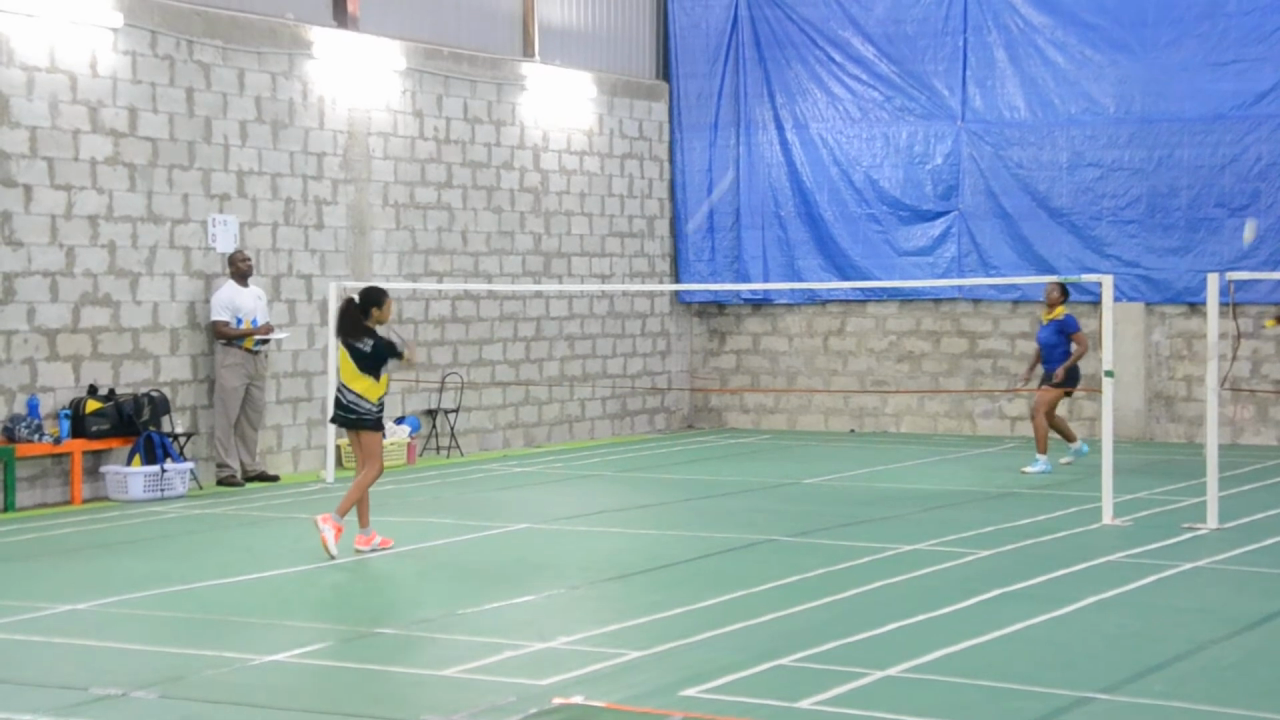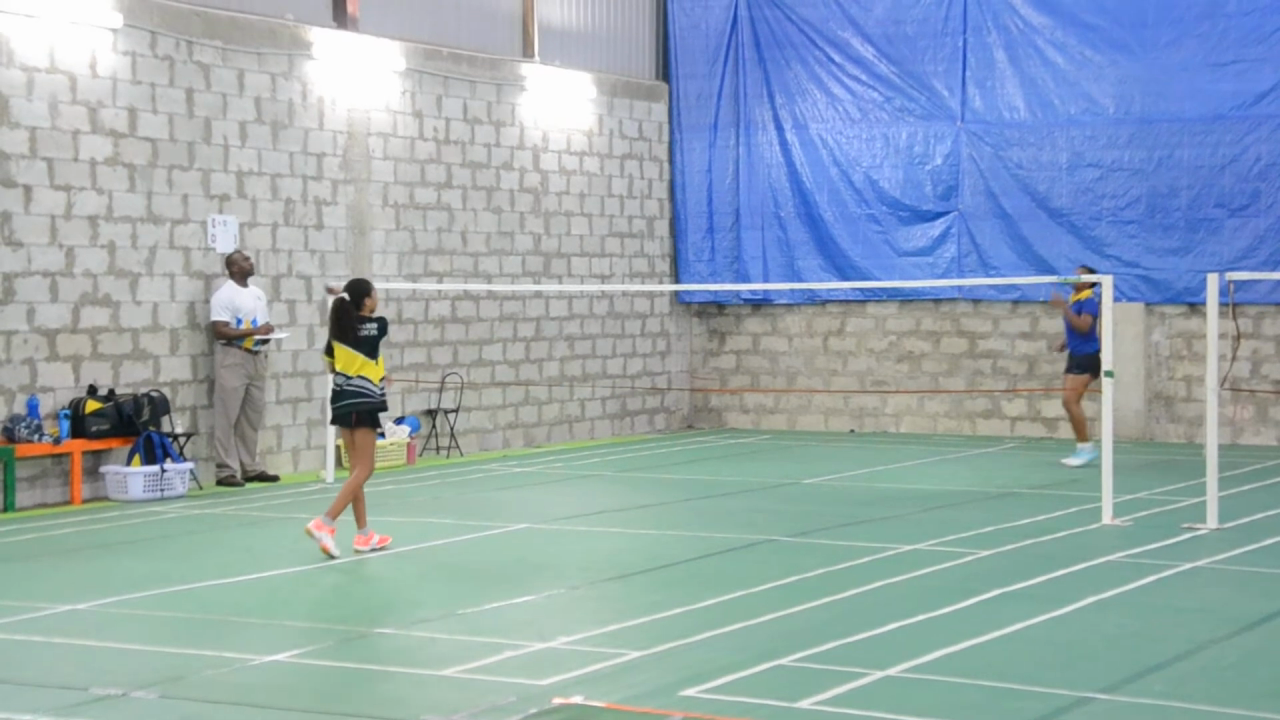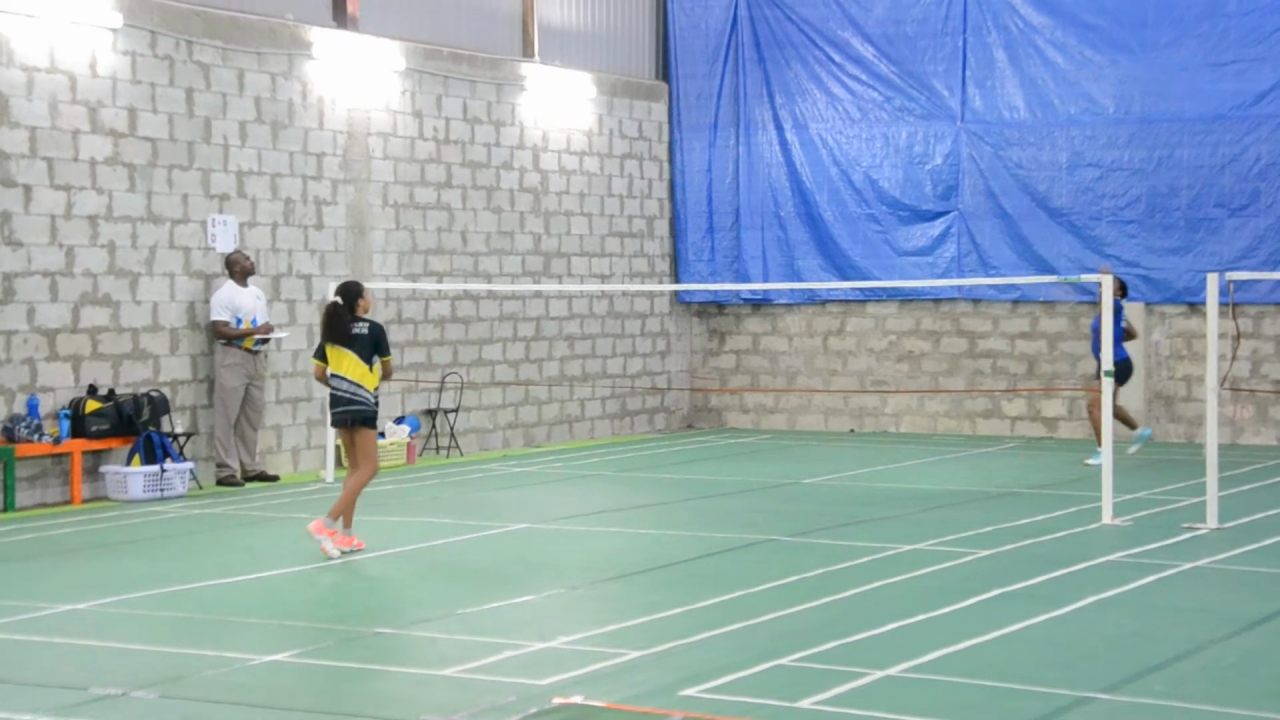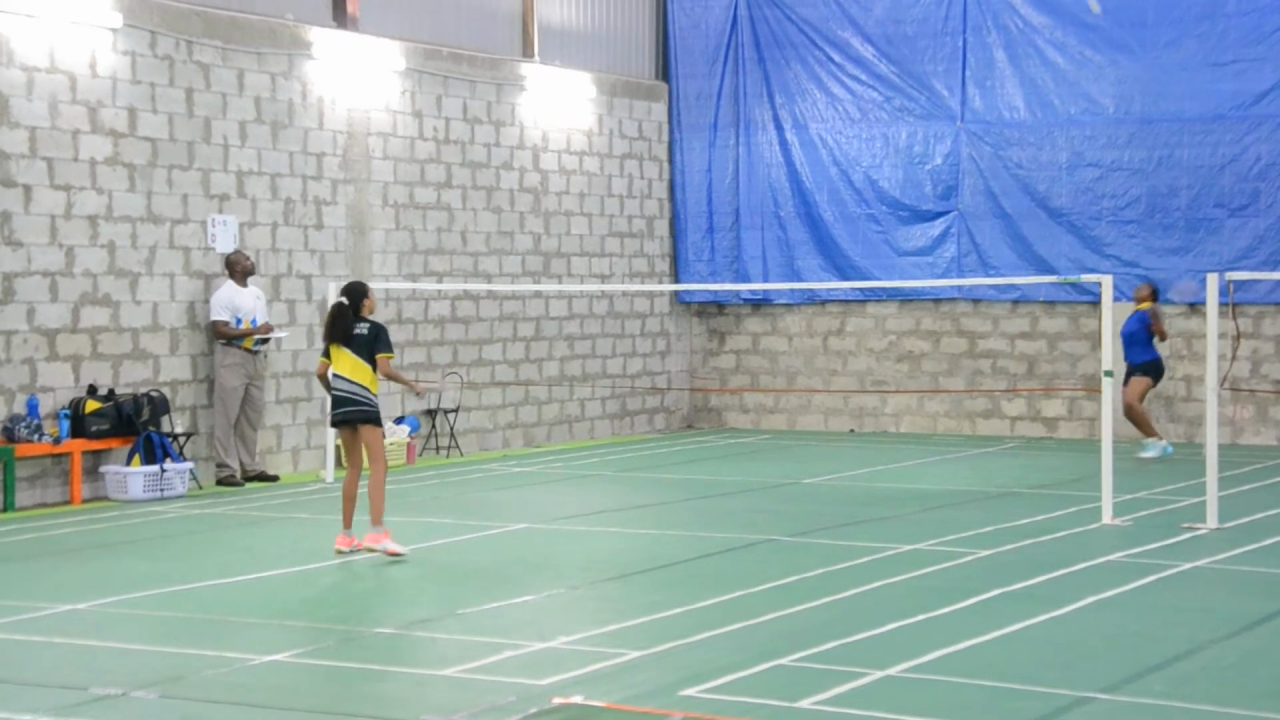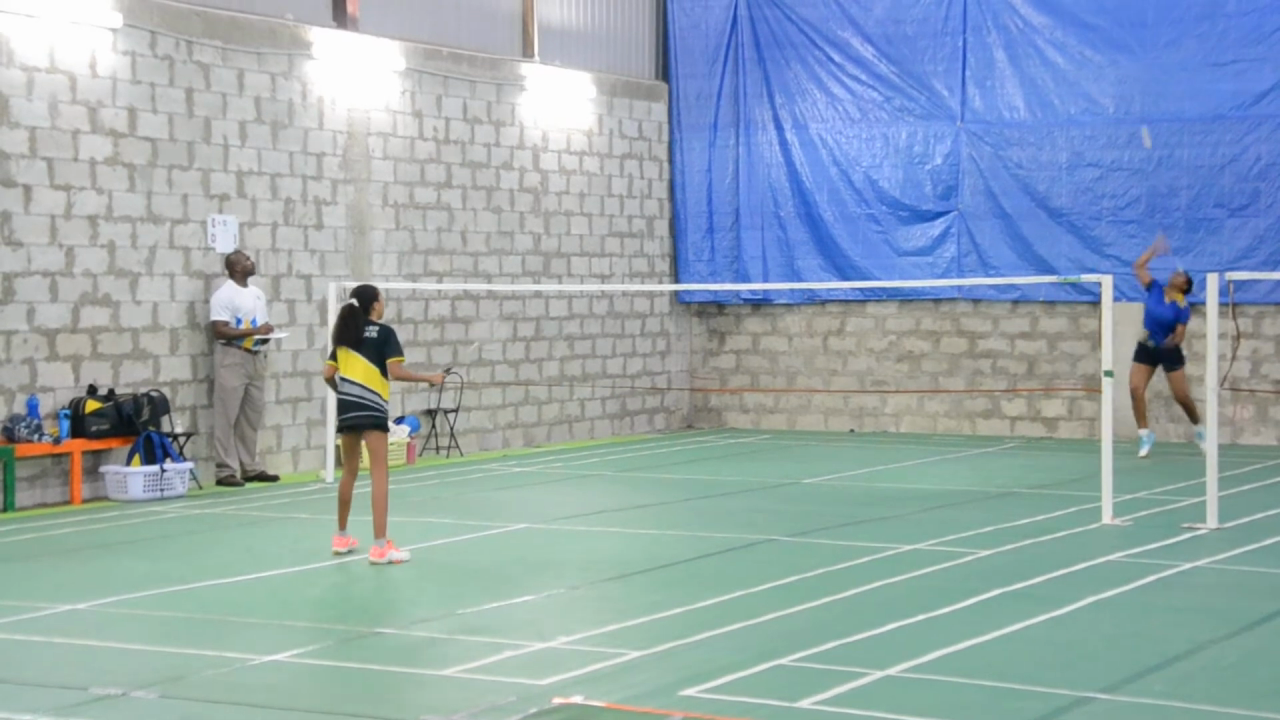
dt=0.3s
person 1, frame 1
left shoulder: (349, 332)
right shoulder: (380, 345)
right elbow: (407, 359)
right wrist: (408, 355)
left hip: (347, 406)
right hip: (366, 412)
left knee: (363, 469)
right knee: (373, 469)
left ankle: (365, 534)
right ankle: (333, 520)
person 1, frame 2
left shoulder: (338, 329)
right shoulder: (378, 325)
left elbow: (331, 366)
left hip: (342, 401)
right hip: (364, 403)
left knee: (356, 468)
right knee: (363, 469)
left ankle: (363, 535)
right ankle: (324, 524)
person 1, frame 3
left shoulder: (332, 331)
right shoulder: (374, 329)
left elbow: (318, 373)
right elbow: (386, 370)
right wrist: (375, 379)
left hip: (339, 404)
right hip: (361, 404)
left knee: (356, 467)
right knee: (367, 469)
left ankle: (343, 535)
right ankle: (326, 524)
person 1, frame 4
left shoulder: (338, 331)
right shoulder: (376, 329)
left elbow: (321, 371)
right elbow: (385, 369)
right wrist: (412, 385)
left hip: (341, 403)
right hip: (363, 403)
left knee: (353, 467)
right knee: (378, 466)
left ankle: (346, 536)
right ankle: (377, 533)
person 1, frame 5
left shoulder: (345, 333)
right shoulder: (384, 332)
left elbow: (328, 374)
right elbow: (396, 372)
right wrist: (429, 377)
left hip: (346, 408)
right hip: (371, 408)
left knee: (349, 470)
right knee: (379, 474)
left ankle: (341, 535)
right ankle: (380, 546)
person 2, frame 1
left shoulder: (259, 293)
right shoulder: (224, 295)
right elbow: (219, 331)
left wrist: (267, 333)
right wrist: (253, 331)
left hip: (257, 357)
right hip: (233, 358)
left knee: (253, 416)
right knee: (228, 417)
left ankle: (251, 467)
right ankle: (226, 471)
person 2, frame 2
left shoulder: (258, 293)
right shoulder: (224, 295)
right elbow: (220, 332)
left wrist: (267, 332)
right wrist: (253, 332)
left hip: (256, 357)
right hip: (233, 358)
left knee: (253, 416)
right knee: (228, 417)
left ankle: (251, 467)
right ankle: (226, 471)
person 2, frame 3
left shoulder: (258, 293)
right shoulder: (224, 295)
right elbow: (219, 331)
left wrist: (267, 333)
right wrist: (253, 331)
left hip: (256, 357)
right hip: (233, 358)
left knee: (252, 416)
right knee: (228, 417)
left ankle: (251, 467)
right ankle: (225, 471)
person 2, frame 4
left shoulder: (257, 293)
right shoulder: (224, 295)
right elbow: (219, 331)
left wrist: (267, 332)
right wrist: (253, 331)
left hip: (256, 357)
right hip: (232, 358)
left knee: (252, 415)
right knee: (228, 416)
left ankle: (251, 467)
right ankle: (225, 471)
person 2, frame 5
left shoulder: (258, 293)
right shoulder: (223, 295)
right elbow: (219, 331)
left wrist: (267, 332)
right wrist: (253, 331)
left hip: (256, 357)
right hip: (232, 357)
left knee: (252, 416)
right knee: (228, 417)
left ankle: (251, 467)
right ankle: (225, 471)
person 3, frame 1
left shoulder: (1066, 320)
right shoulder: (1044, 318)
left elbow: (1083, 346)
left wrist: (1064, 368)
right wrist: (1030, 369)
left hip: (1063, 374)
right hip: (1049, 373)
left knee: (1037, 410)
right knee: (1047, 414)
left ankle: (1041, 461)
right ankle: (1077, 445)
person 3, frame 2
left shoulder: (1089, 301)
right shoulder: (1073, 300)
left elbow: (1083, 328)
left wrist: (1064, 308)
right wrist: (1066, 341)
left hip: (1088, 357)
right hip: (1075, 356)
left knee: (1070, 401)
right knee: (1069, 402)
left ankle: (1085, 449)
right ankle: (1086, 448)
person 3, frame 3
left shoulder: (1114, 304)
right shoulder: (1117, 312)
right elbow: (1133, 334)
left hip: (1116, 365)
right hip: (1110, 364)
left knee: (1093, 404)
left ankle: (1102, 452)
right ankle: (1140, 432)
person 3, frame 4
left shoulder: (1147, 312)
right shoulder: (1136, 313)
left elbow: (1162, 336)
left wrist: (1156, 318)
left hip: (1148, 366)
right hip: (1134, 366)
left knee: (1131, 401)
right knee: (1130, 410)
left ankle: (1153, 442)
right ankle: (1162, 445)
person 3, frame 5
left shoulder: (1182, 307)
right shoulder: (1156, 288)
left elbow: (1180, 337)
right elbow: (1138, 268)
left wrist: (1174, 341)
right wrist: (1154, 249)
left hip: (1169, 351)
right hip: (1146, 348)
left knee: (1182, 397)
right knee: (1135, 390)
left ankle: (1199, 429)
right ankle: (1145, 435)
